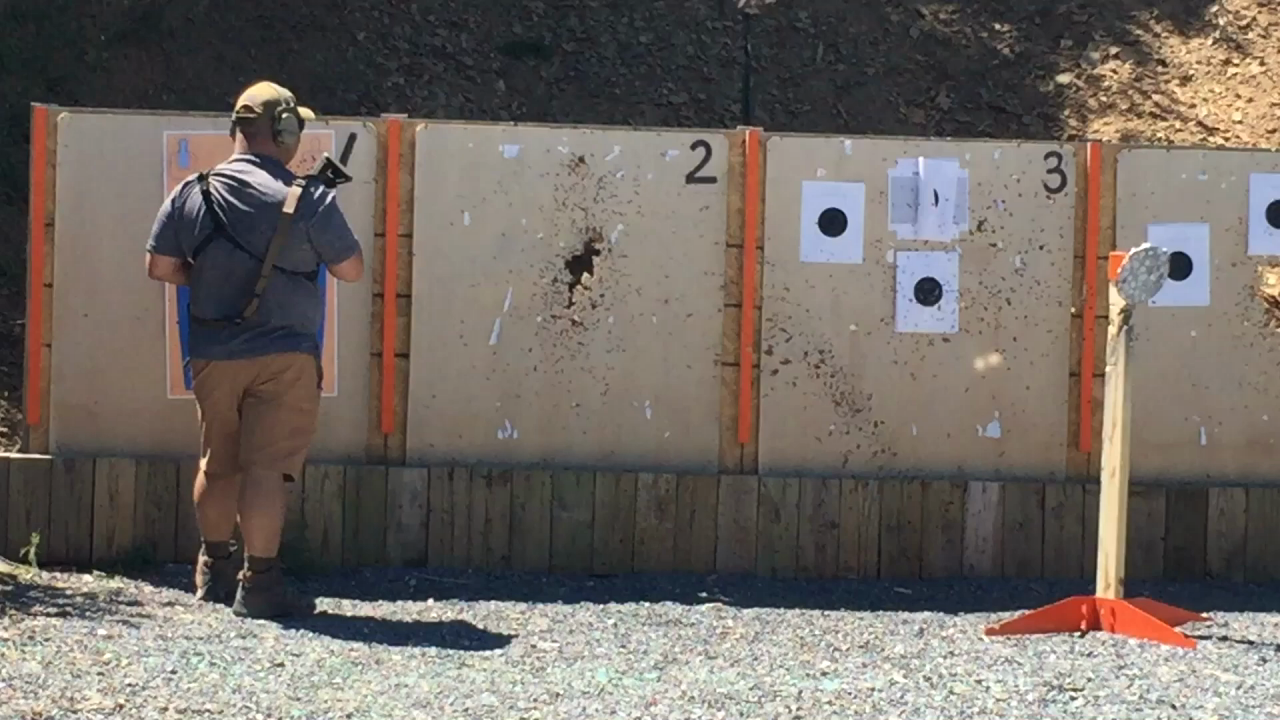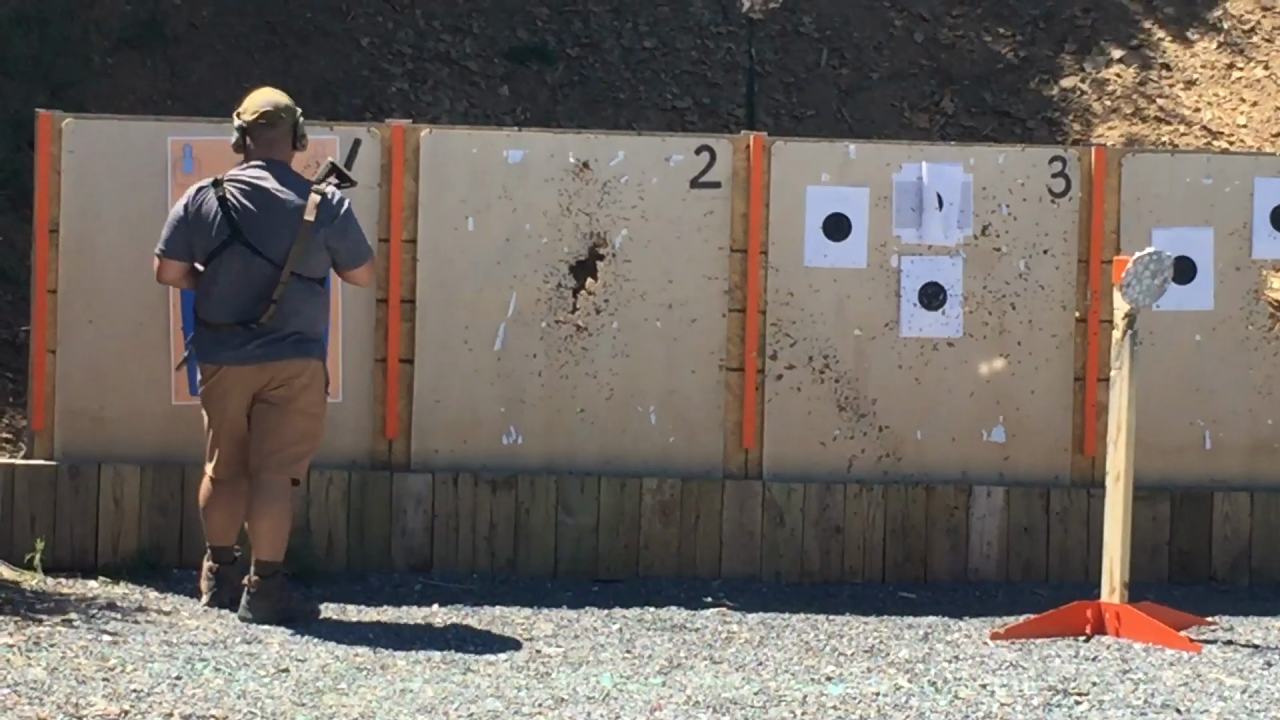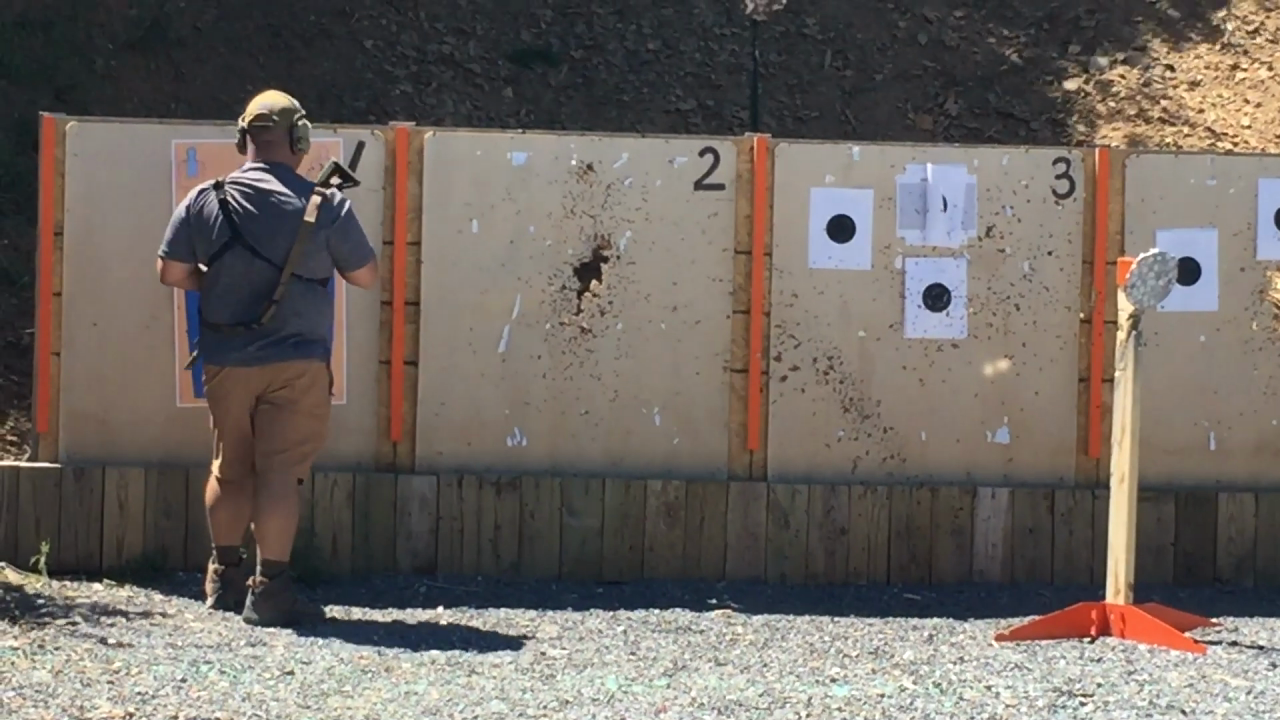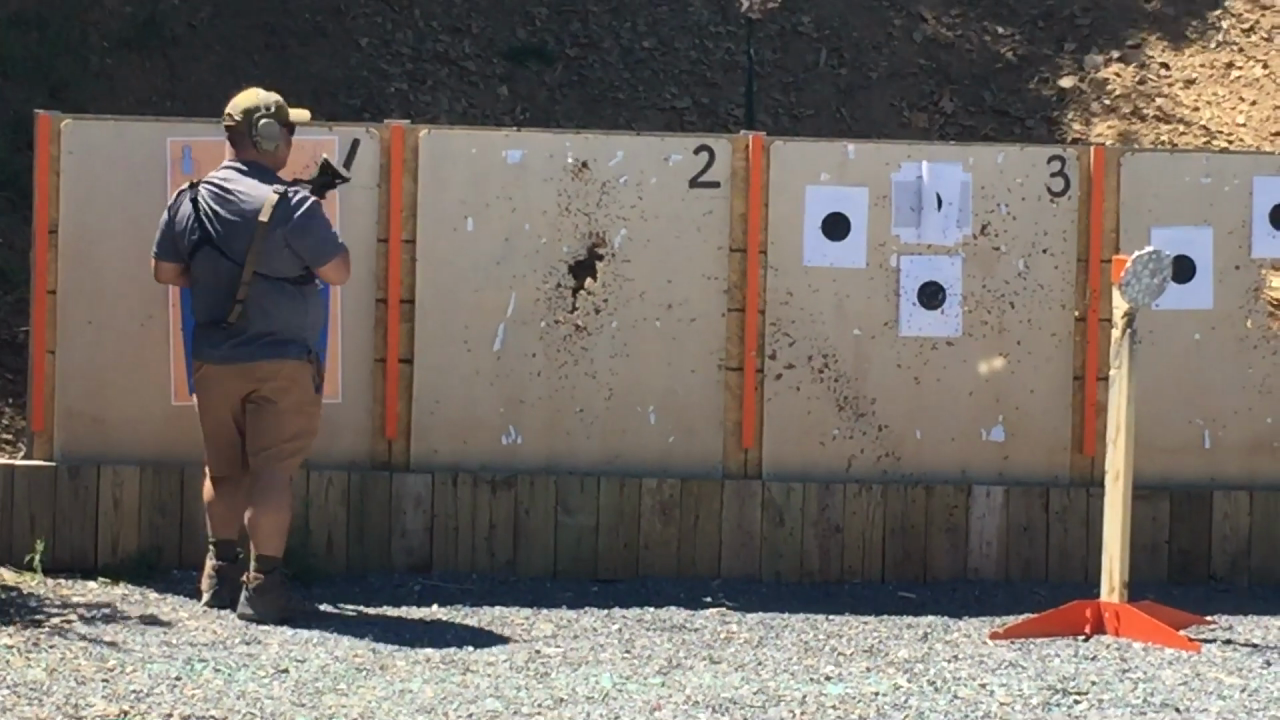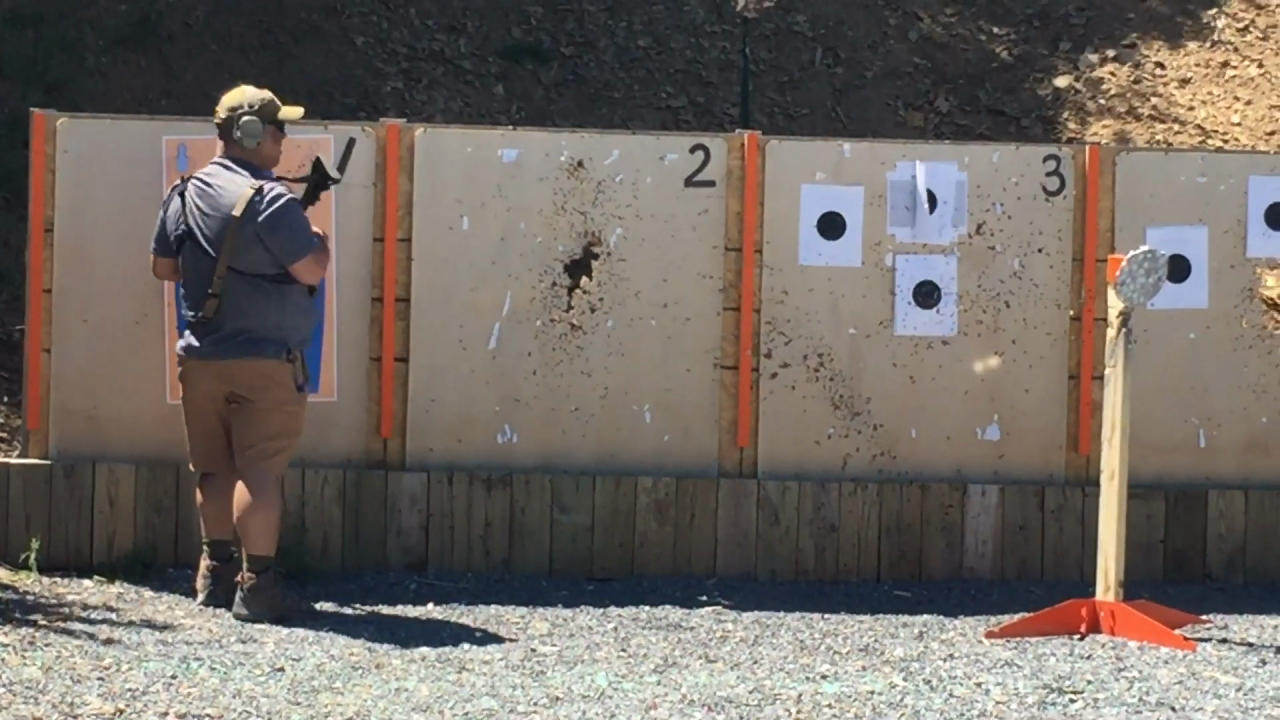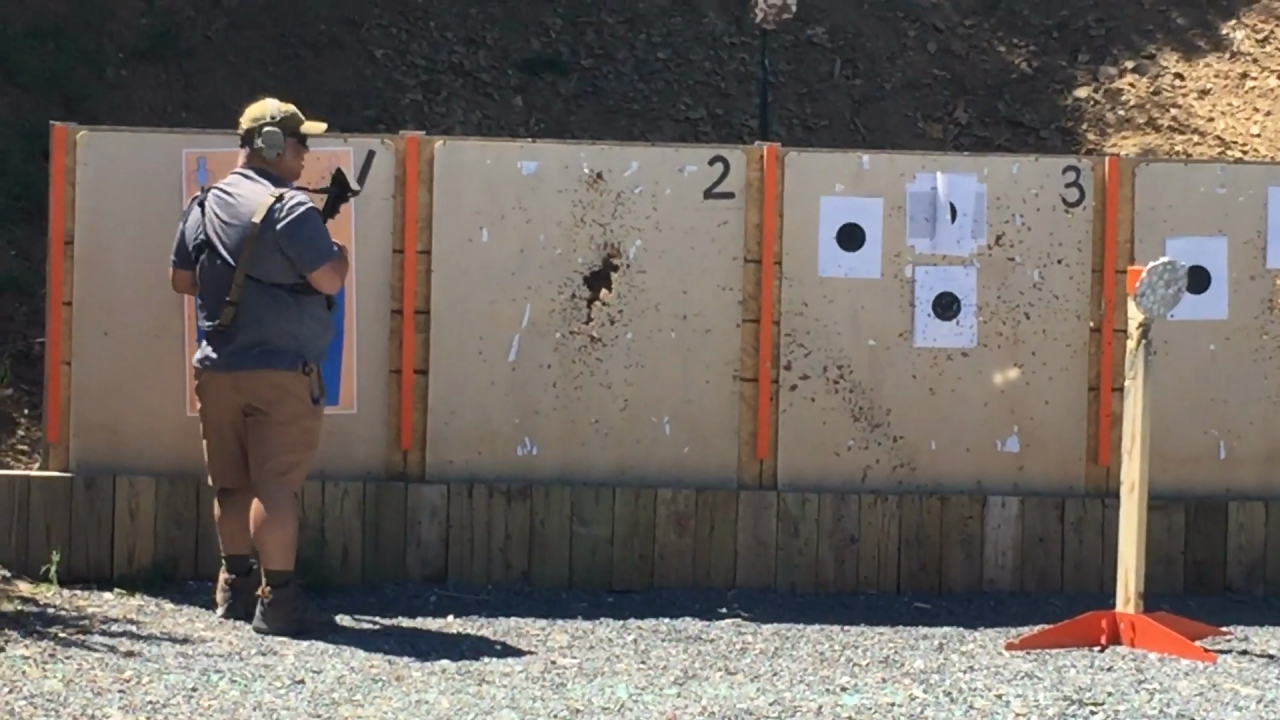
dt=0.4s
person 1, frame 1
left shoulder: (191, 193)
right shoulder: (308, 198)
left elbow: (160, 268)
right elbow: (352, 270)
left hip: (213, 354)
right hip: (283, 356)
left knee: (218, 465)
right knee: (266, 469)
left ankle: (214, 572)
right ankle: (259, 585)
person 1, frame 2
left shoulder: (202, 198)
right shoulder: (326, 205)
left elbow: (167, 273)
right elbow: (363, 276)
left hip: (221, 360)
right hip: (292, 361)
left knee: (223, 470)
right knee: (273, 474)
left ankle: (219, 577)
right ankle: (264, 590)
person 1, frame 3
left shoulder: (204, 199)
right shoulder: (325, 206)
left elbow: (171, 273)
right elbow: (365, 276)
left hip: (226, 361)
right hip: (296, 362)
left knee: (230, 470)
right knee: (279, 473)
left ankle: (224, 579)
right ankle: (269, 590)
person 1, frame 4
left shoulder: (189, 199)
right shoulder: (291, 203)
left elbow: (166, 272)
right elbow: (337, 273)
right wrist: (329, 239)
left hip: (214, 358)
right hip: (281, 361)
left knee: (226, 469)
right knee: (271, 470)
left ankle: (221, 575)
right ankle: (263, 587)
person 1, frame 5
left shoulder: (183, 194)
right shoulder: (269, 198)
left elbow: (164, 267)
right elbow: (312, 271)
right wrist: (319, 239)
left hip: (202, 356)
right hip: (265, 359)
left knee: (217, 467)
right knee: (260, 470)
left ankle: (216, 574)
right ankle: (257, 587)
person 1, frame 6
left shoulder: (203, 205)
right shoulder: (291, 208)
left elbow: (182, 280)
right elbow: (331, 280)
right wrist: (338, 250)
left hip: (218, 367)
right hip: (281, 370)
left knee: (233, 483)
right knee: (276, 485)
left ankle: (235, 587)
right ankle: (277, 600)
